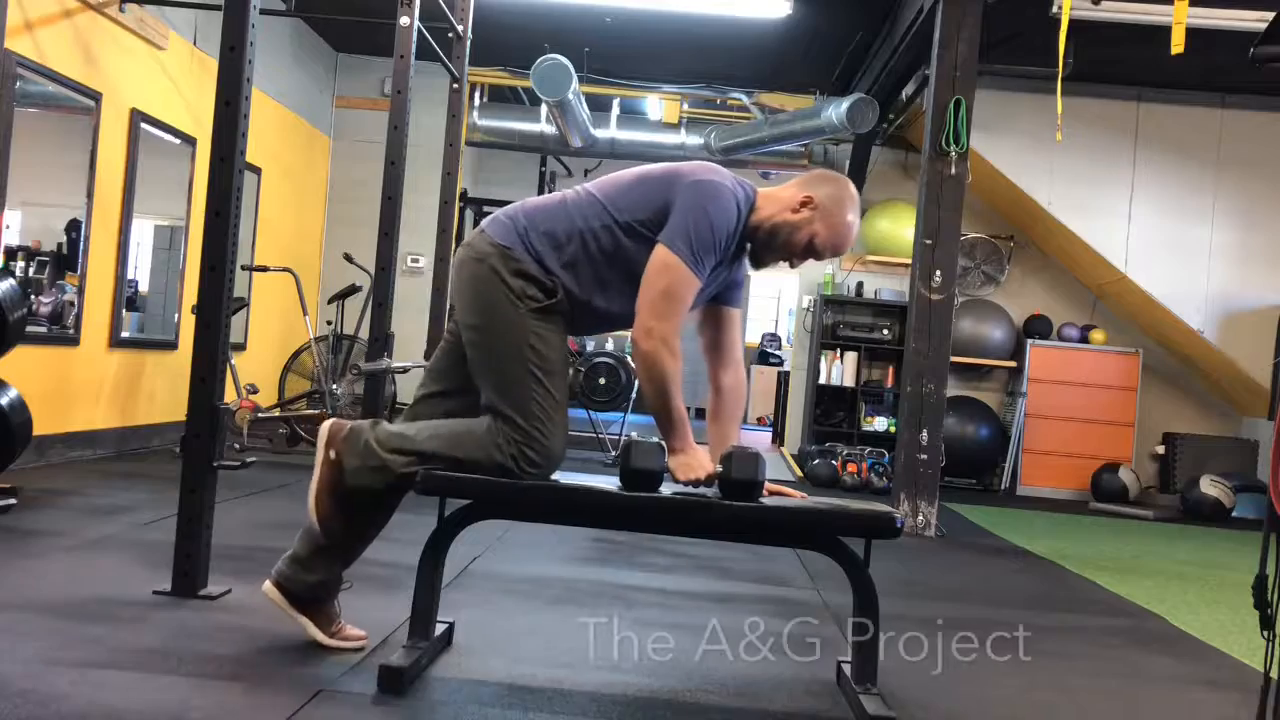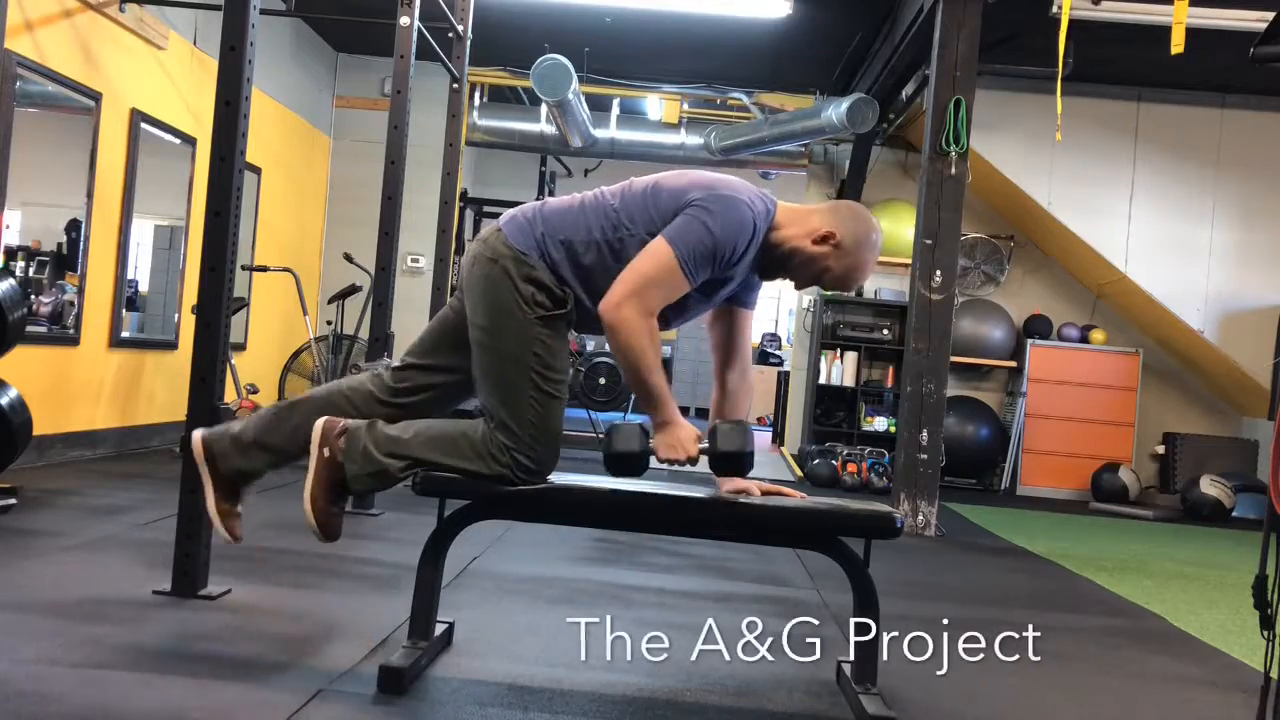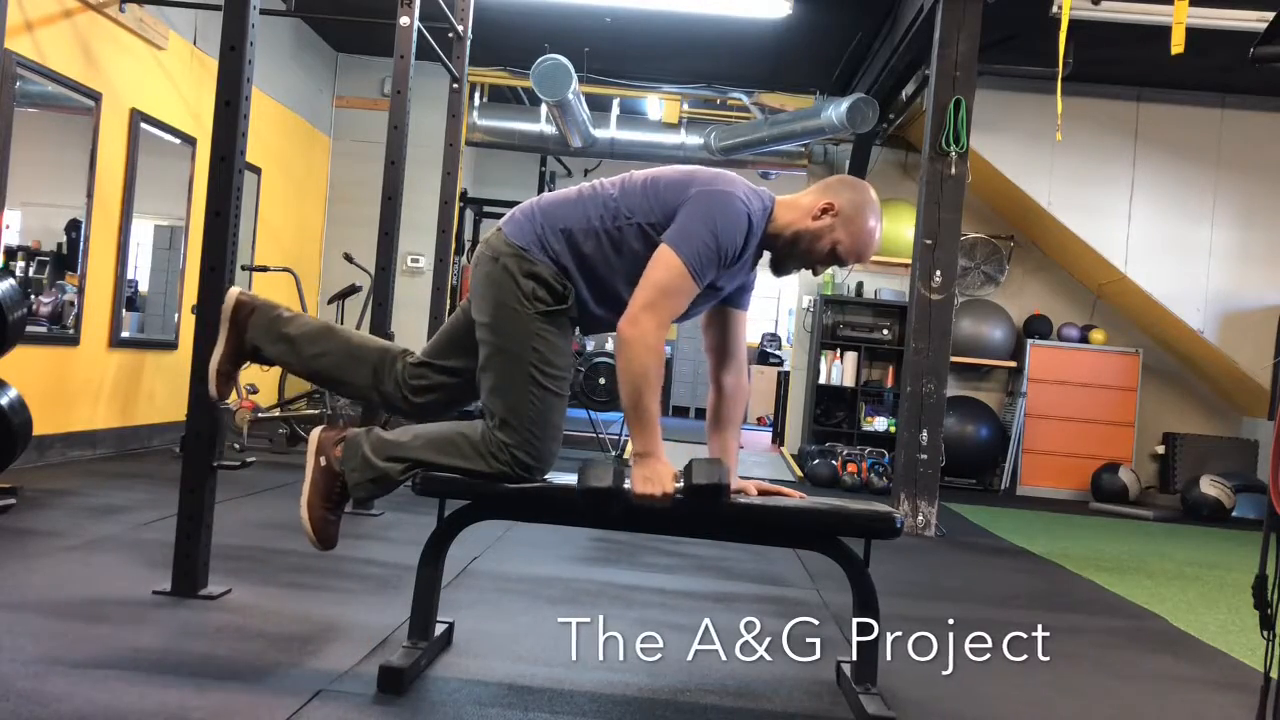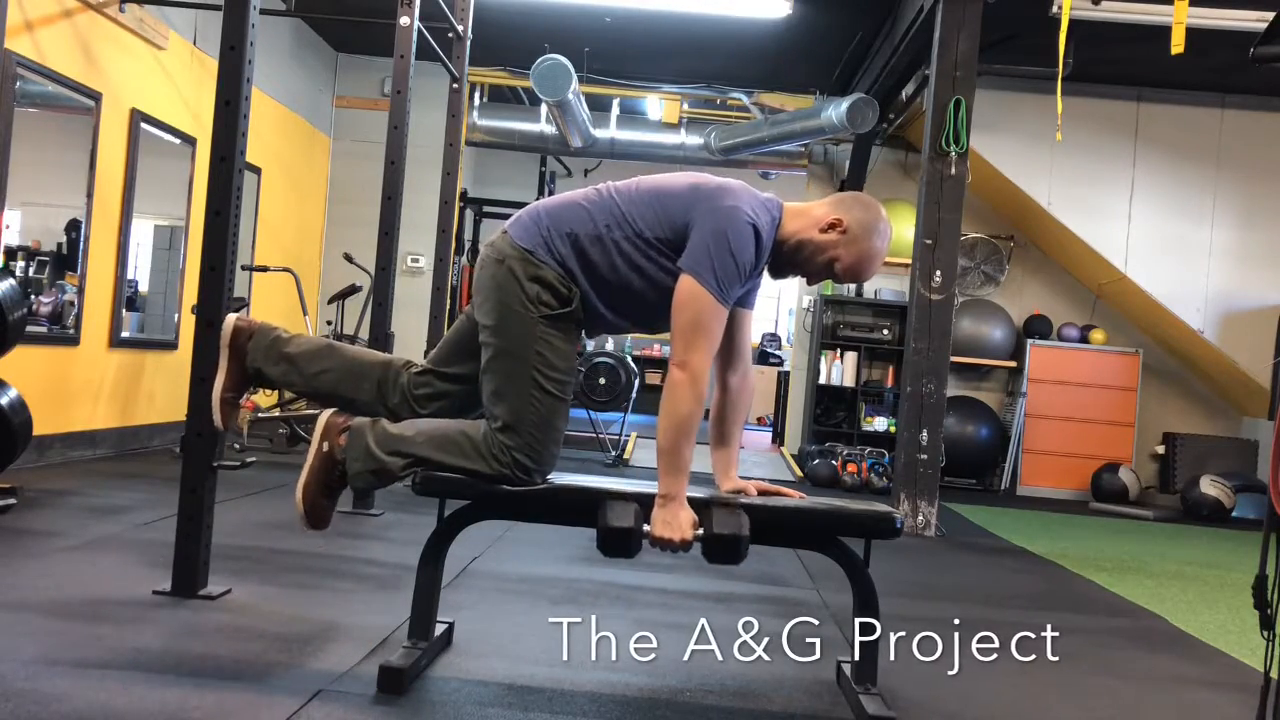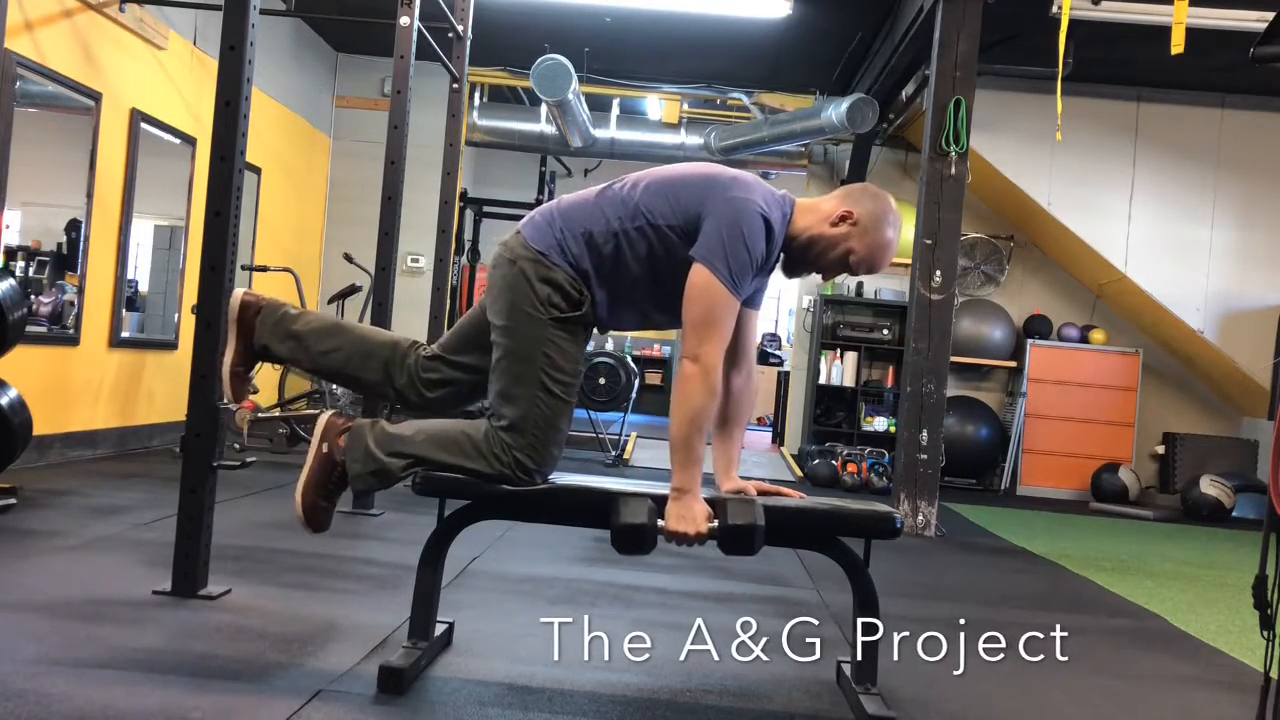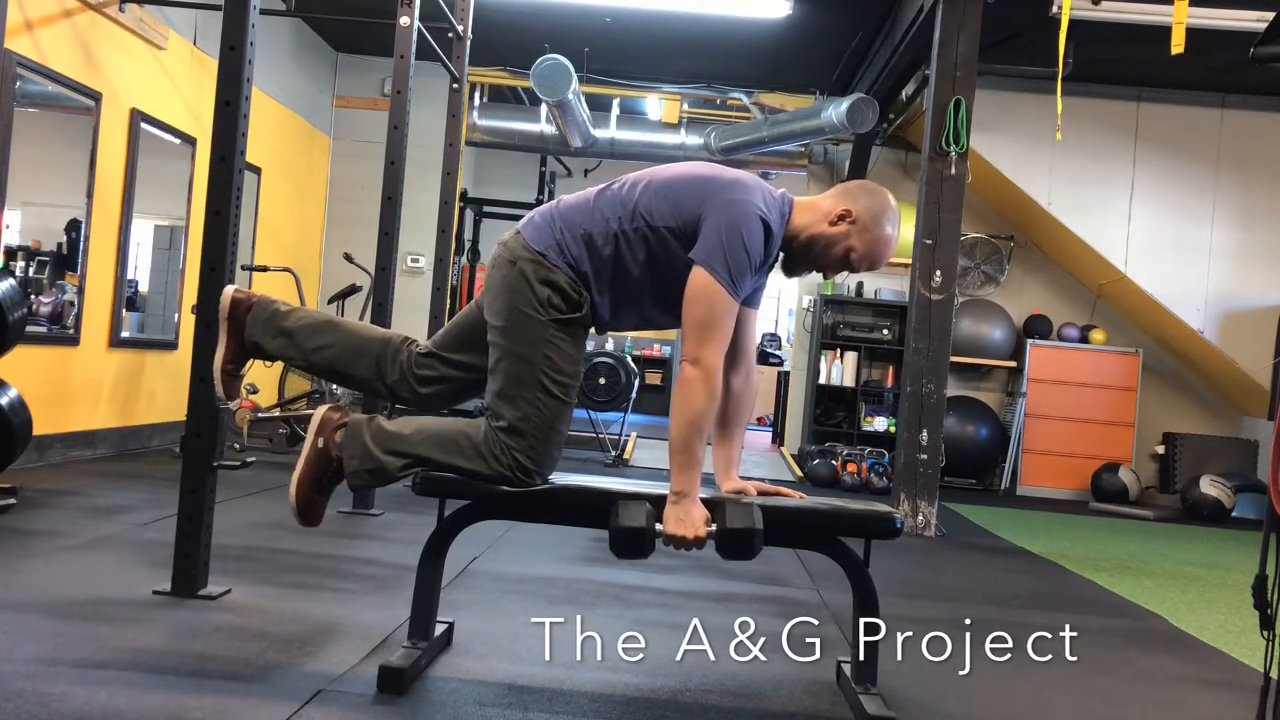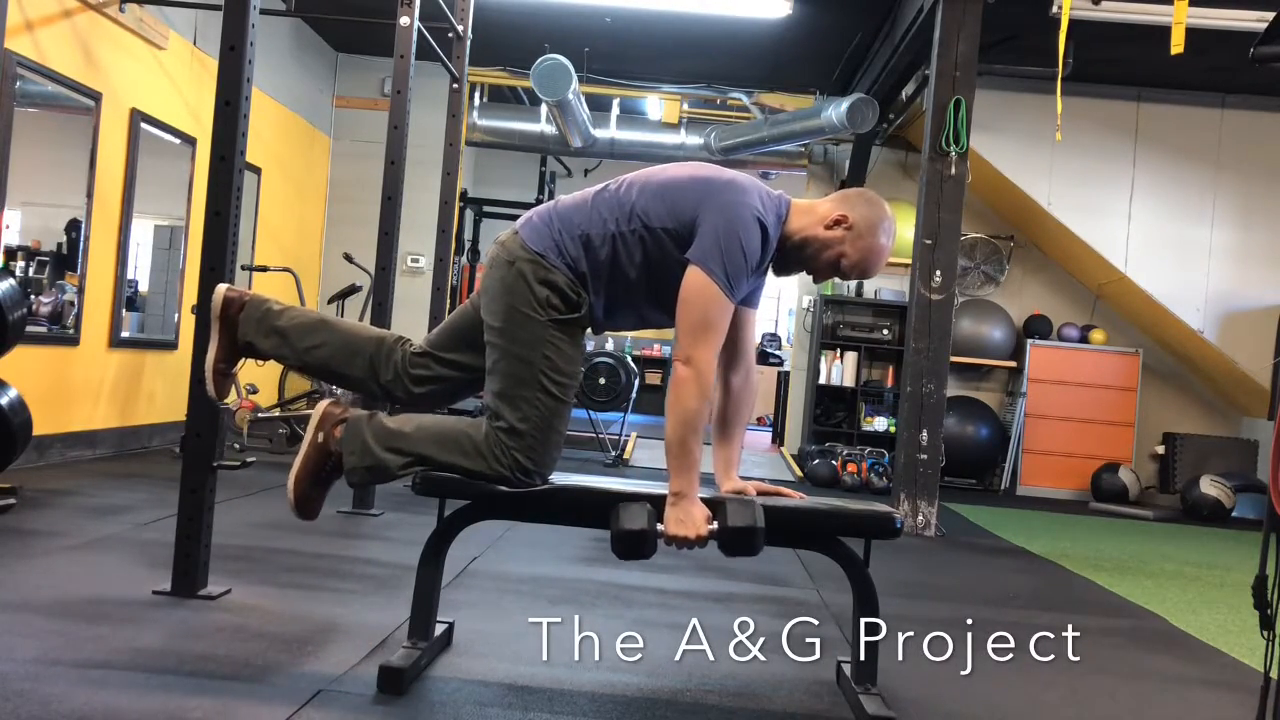
dt=0.7s
person 1, frame 1
left shoulder: (733, 246)
right shoulder: (715, 201)
left elbow: (727, 367)
right elbow: (653, 336)
left wrist: (725, 466)
right wrist: (682, 448)
left hip: (498, 274)
right hip: (511, 269)
left knee: (424, 436)
right knee: (530, 449)
left ankle: (305, 582)
right ankle: (354, 447)
person 1, frame 2
left shoulder: (751, 250)
right shoulder: (732, 219)
left elbow: (734, 369)
right elbow: (623, 309)
left wrist: (730, 470)
right wrist: (667, 423)
left hip: (512, 272)
right hip: (521, 268)
left knee: (401, 392)
right knee: (524, 453)
left ankle: (231, 451)
right ankle: (350, 451)
person 1, frame 3
left shoulder: (747, 248)
right shoulder: (729, 213)
left elbow: (729, 367)
right elbow: (639, 325)
left wrist: (727, 469)
right wrist: (648, 457)
left hip: (526, 274)
right hip: (529, 265)
left knee: (413, 388)
right knee: (523, 451)
left ankle: (258, 325)
right ankle: (348, 457)
person 1, frame 4
left shoulder: (755, 242)
right shoulder: (736, 227)
left elbow: (734, 369)
right elbow: (688, 369)
left wrist: (727, 473)
right wrist: (671, 499)
left hip: (530, 277)
right hip: (534, 271)
left knee: (419, 397)
right knee: (523, 453)
left ankle: (256, 348)
right ankle: (353, 444)
person 1, frame 5
left shoulder: (763, 237)
right shoulder: (747, 219)
left elbow: (738, 368)
right elbow: (700, 361)
left wrist: (727, 473)
right wrist: (684, 493)
left hip: (544, 275)
right hip: (548, 271)
left knee: (422, 380)
right knee: (523, 453)
left ankle: (264, 323)
right ankle: (352, 447)
person 1, frame 6
left shoulder: (763, 237)
right shoulder: (745, 219)
left elbow: (738, 366)
right elbow: (699, 364)
left wrist: (728, 475)
right wrist: (683, 497)
left hip: (541, 275)
right hip: (547, 271)
left knee: (417, 378)
right knee: (522, 454)
left ankle: (254, 320)
right ankle: (348, 444)
person 1, frame 7
left shoulder: (759, 237)
right shoulder: (743, 221)
left elbow: (737, 368)
right elbow: (693, 364)
left wrist: (729, 473)
right wrist: (683, 496)
left hip: (539, 274)
right hip: (545, 270)
left knee: (410, 376)
right knee: (521, 455)
left ankle: (247, 319)
right ankle: (348, 438)
